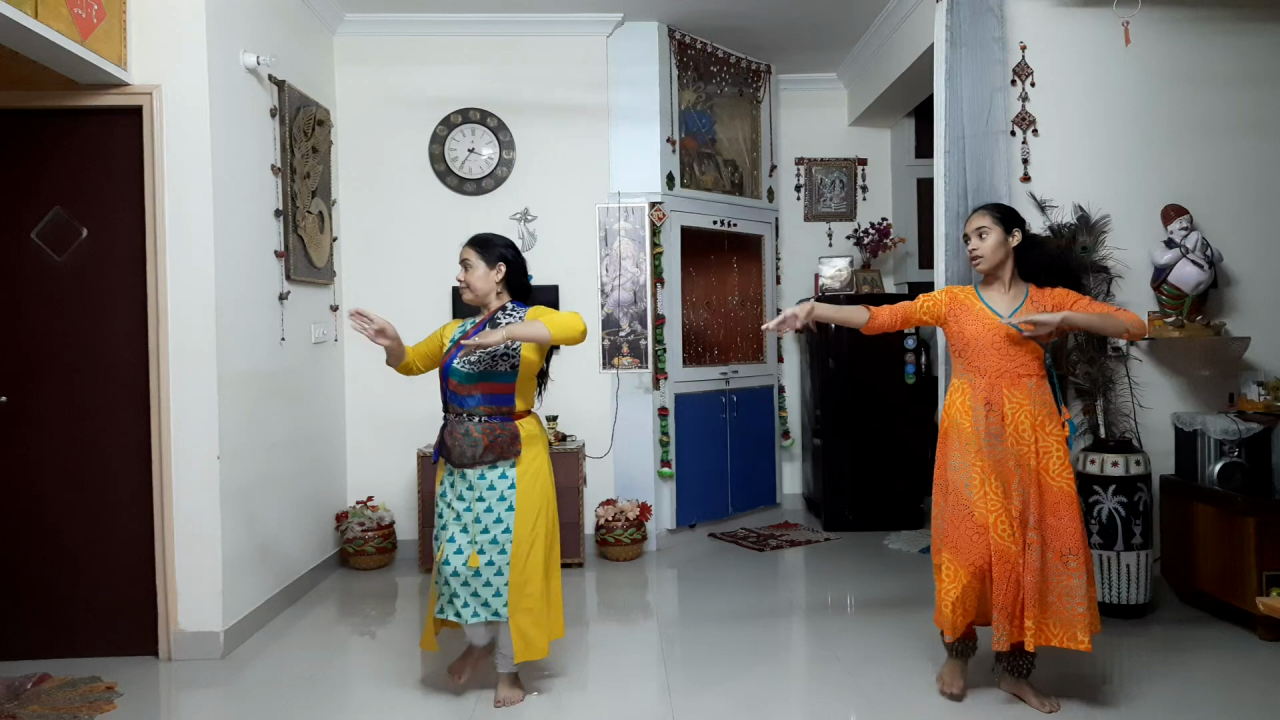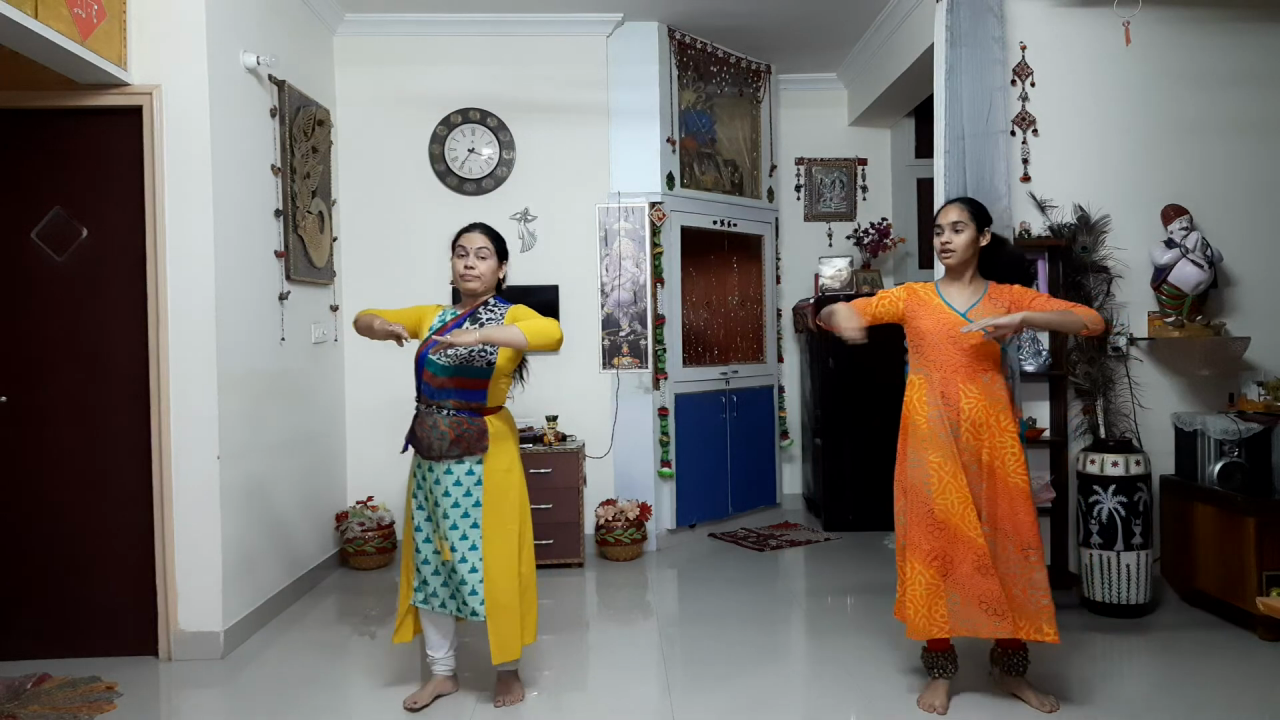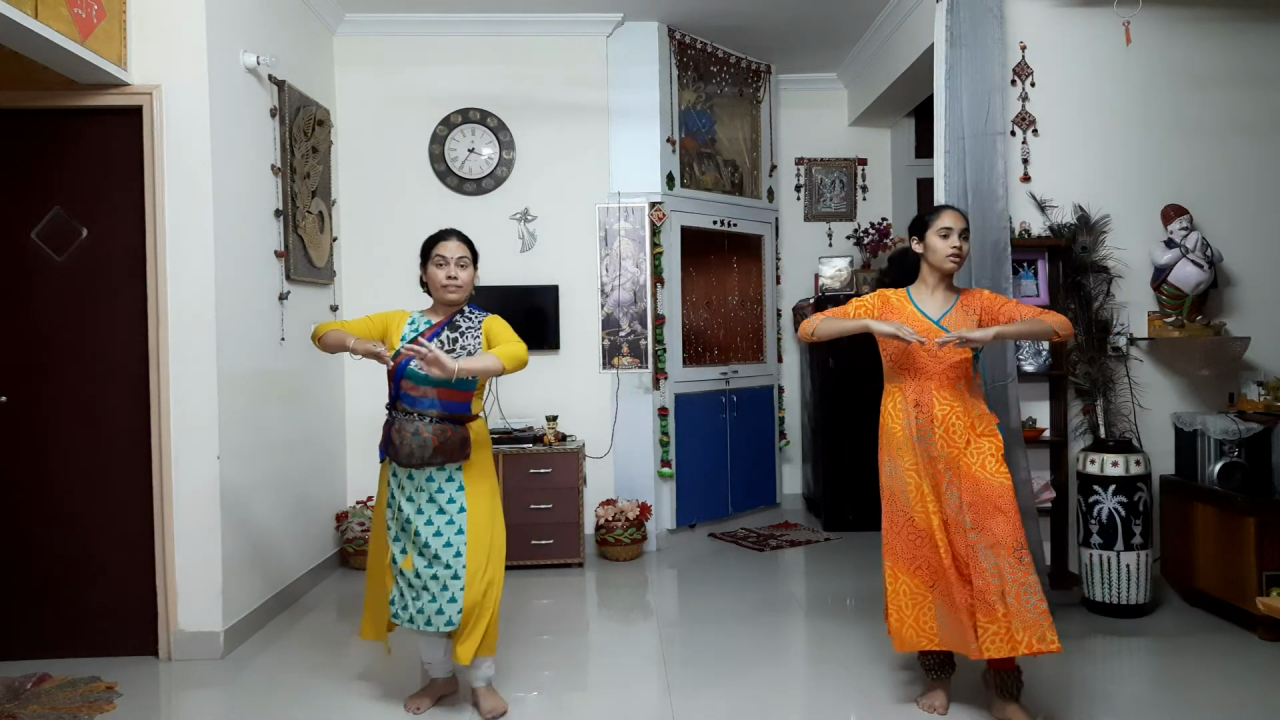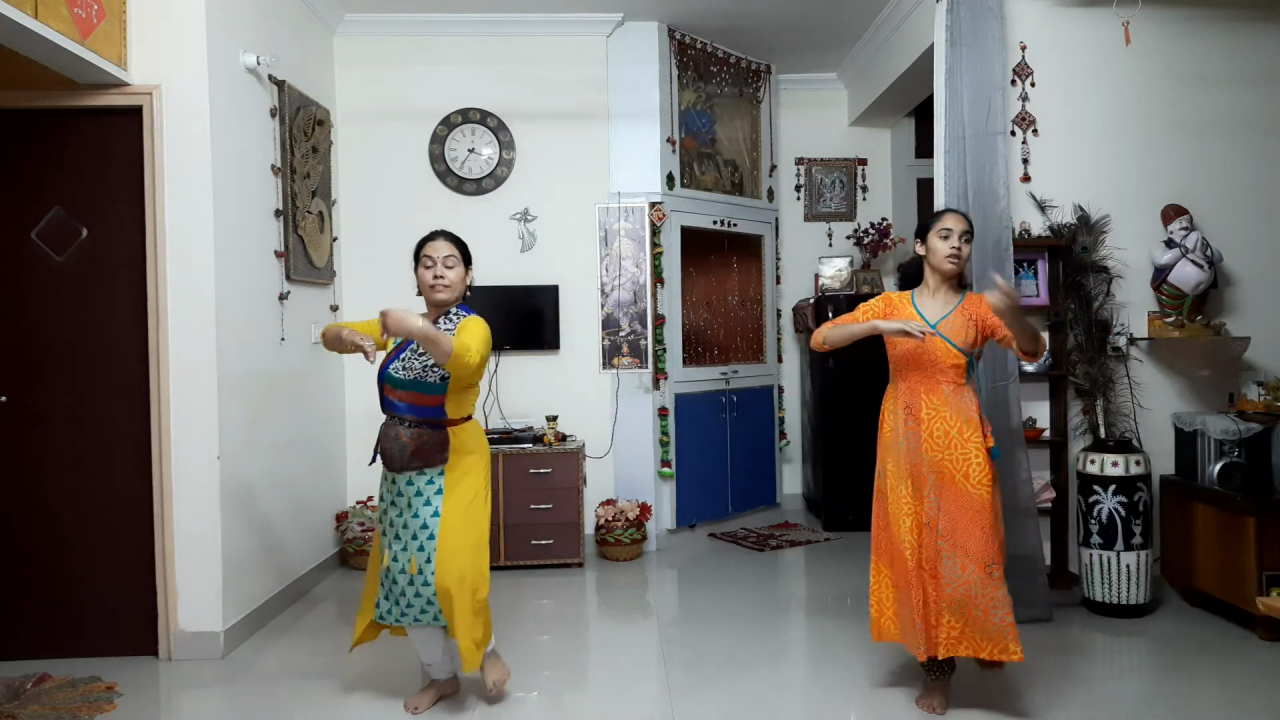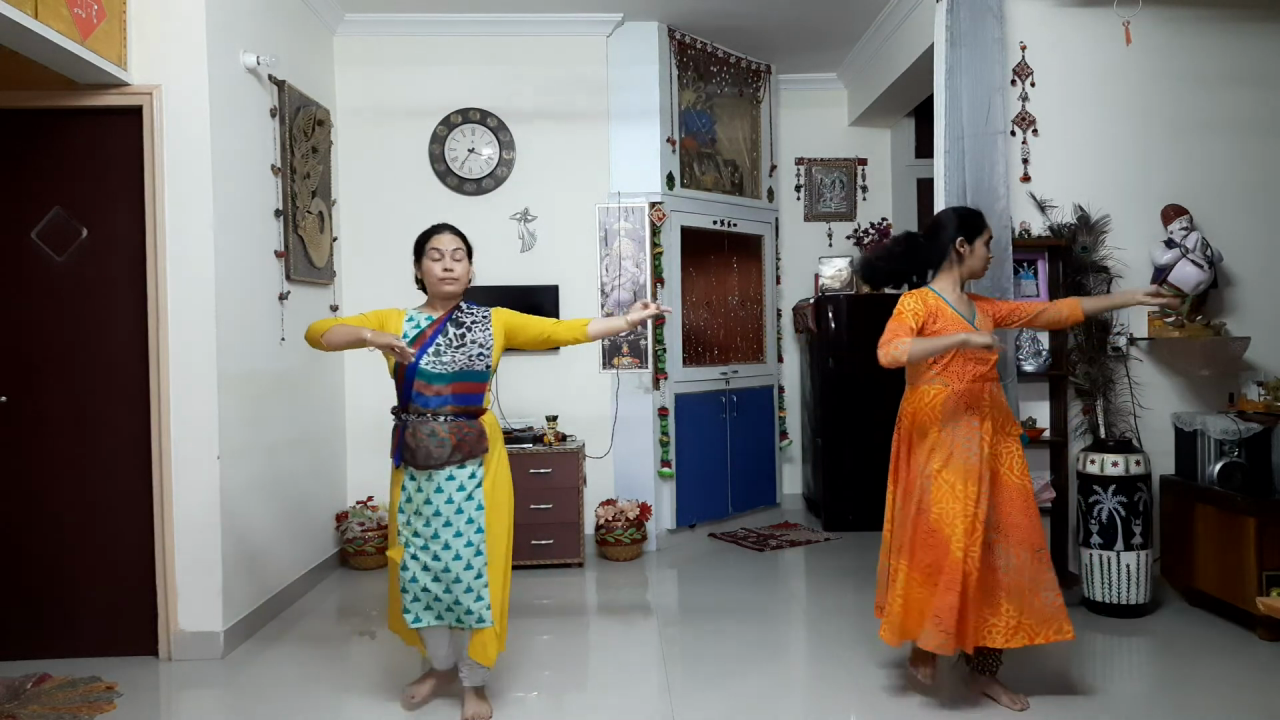
dt=0.5s
person 1, frame 1
left shoulder: (1052, 298)
right shoulder: (951, 301)
left elbow: (1134, 326)
right elbow: (879, 318)
left wrist: (1062, 319)
right wrist: (814, 310)
left hip: (1032, 438)
right hip: (971, 437)
left knee: (1037, 546)
right knee: (968, 547)
left ankle: (1016, 669)
right ankle: (958, 650)
person 1, frame 2
left shoulder: (1009, 297)
right shoulder: (911, 296)
left elbow: (1093, 323)
right elbow: (834, 313)
left wrist: (1022, 318)
right wrist: (843, 311)
left hip: (990, 433)
right hip: (929, 435)
left knee: (1006, 541)
right knee: (934, 543)
left ankle: (1009, 668)
right ankle: (940, 671)
person 1, frame 3
left shoulder: (979, 303)
right shoulder: (883, 302)
left elbow: (1061, 327)
right elbow: (808, 328)
left wrist: (993, 333)
right wrist: (871, 325)
left hip: (970, 440)
right hip: (909, 443)
left knee: (997, 548)
right knee: (920, 553)
right ankle: (937, 674)
person 1, frame 4
left shoulder: (977, 308)
right shoulder: (888, 304)
left elbow: (1031, 350)
right elbow: (819, 338)
left wrist: (1012, 315)
right wrist: (882, 326)
left hip: (959, 441)
right hip: (904, 440)
left knee: (967, 543)
right knee: (912, 547)
left ankle: (966, 649)
right ankle: (936, 671)
person 1, frame 5
left shoulder: (985, 307)
right shoulder: (917, 303)
left elbow: (1054, 311)
right elbow: (890, 354)
left wrist: (1128, 298)
right wrist: (964, 339)
left hip: (992, 438)
right hip: (938, 440)
left knee: (1000, 545)
right knee: (941, 546)
left ankle: (984, 669)
right ankle: (927, 644)
person 2, frame 1
left shoulder: (531, 319)
right shoulder: (454, 332)
left elbow: (576, 327)
right elbow: (410, 363)
left wrist: (505, 332)
right wrist: (390, 341)
left hip: (513, 463)
right hip: (460, 465)
left knee: (510, 562)
right knee: (456, 561)
left ankle: (508, 671)
right ankle: (480, 641)
person 2, frame 2
left shoulder: (510, 316)
right shoulder: (431, 316)
left elbow: (552, 334)
right elbow: (364, 320)
left wrist: (479, 335)
right wrist: (382, 326)
left hip: (484, 457)
right hip: (431, 458)
left knee: (491, 560)
right knee: (430, 561)
left ankle: (507, 670)
right ankle: (441, 672)
person 2, frame 3
left shoulder: (487, 325)
right shoulder: (397, 323)
left elbow: (517, 354)
right elbow: (323, 333)
left wrist: (454, 367)
right wrist: (358, 345)
left hip: (462, 468)
right hip: (405, 468)
left knee: (472, 573)
right knee: (408, 573)
right ankle: (439, 676)
person 2, frame 4
left shoulder: (472, 327)
right shoulder: (404, 326)
left elbow: (462, 360)
right elbow: (329, 336)
left wrist: (414, 329)
right wrist: (353, 336)
left hip: (454, 466)
right hip: (404, 470)
left knee: (452, 573)
right knee: (406, 573)
left ankle: (485, 650)
right ankle: (441, 674)
person 2, frame 5
left shoulder: (495, 322)
right shoulder: (393, 321)
left elbow: (563, 330)
right elbow: (317, 334)
left wrist: (628, 321)
right wrist: (369, 336)
left hip: (474, 465)
right hip: (415, 465)
left knee: (475, 567)
right knee: (418, 567)
right ankle: (440, 663)
